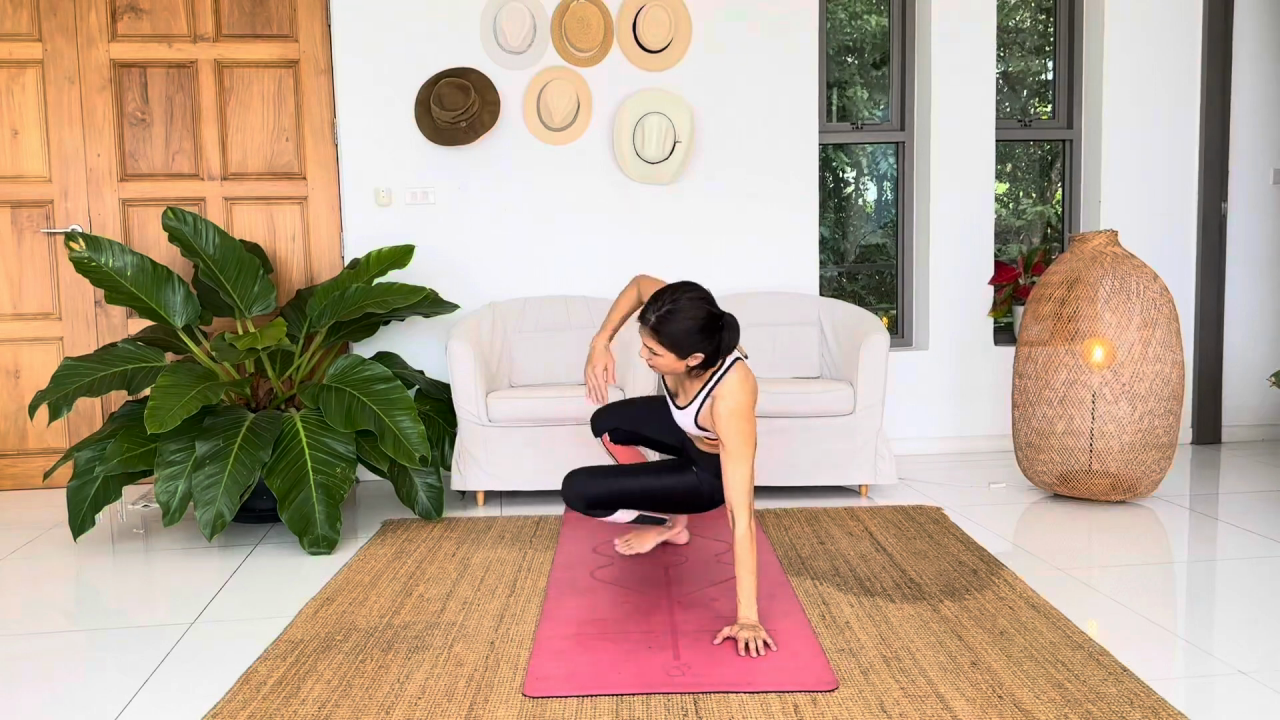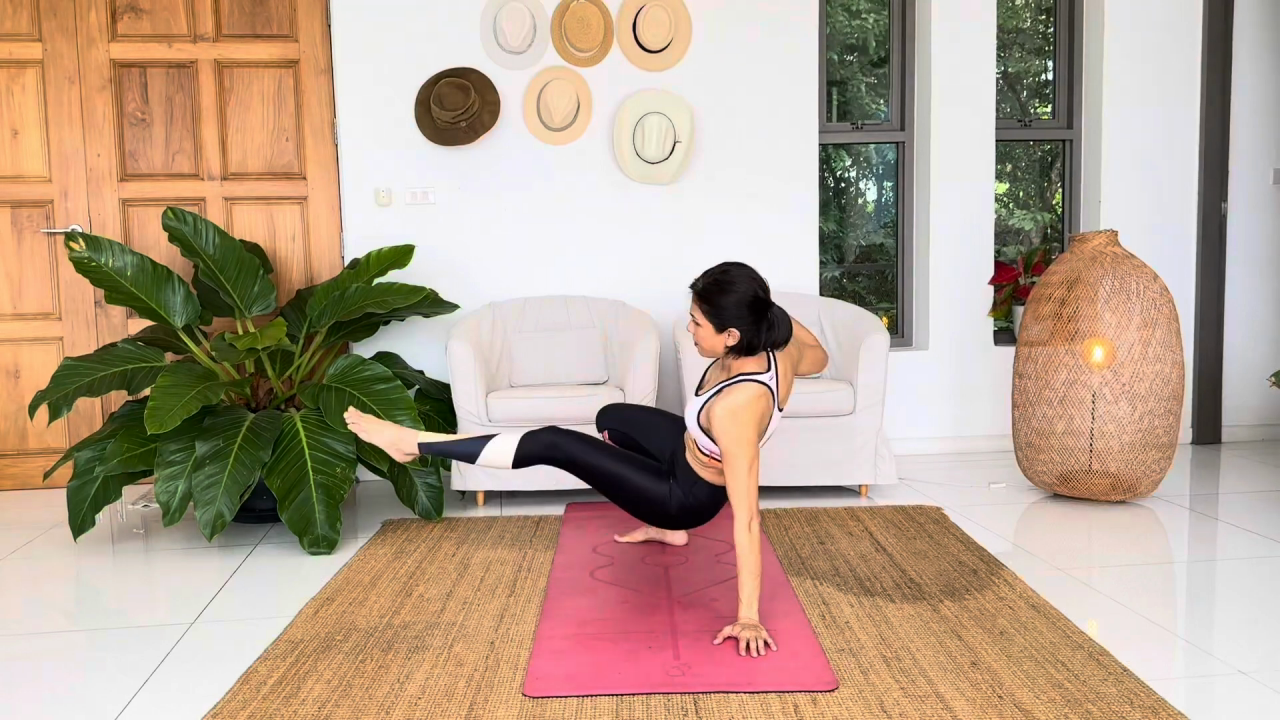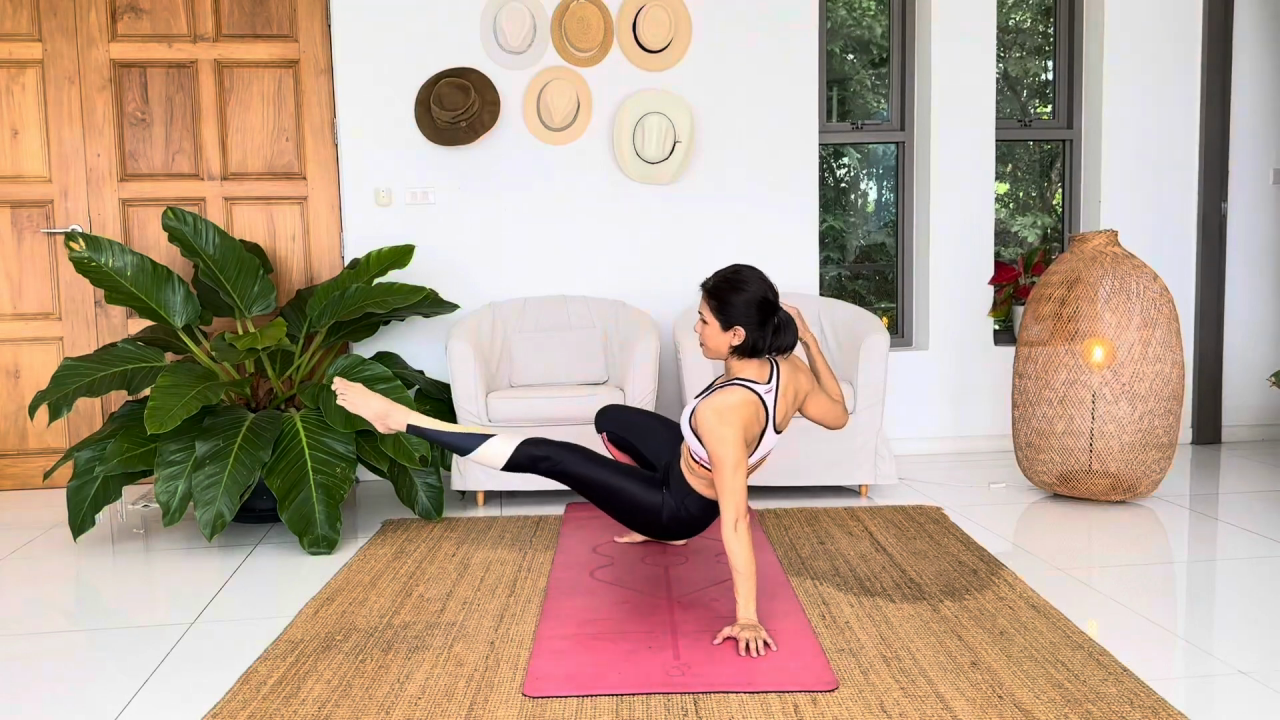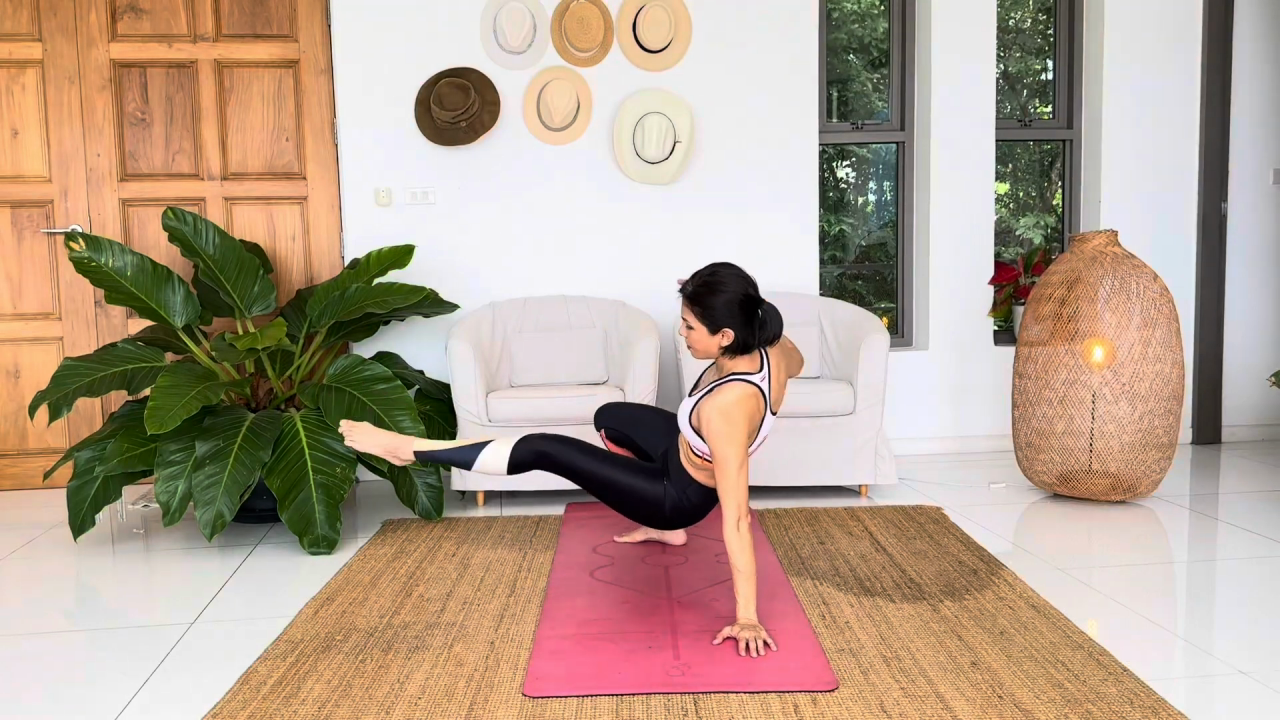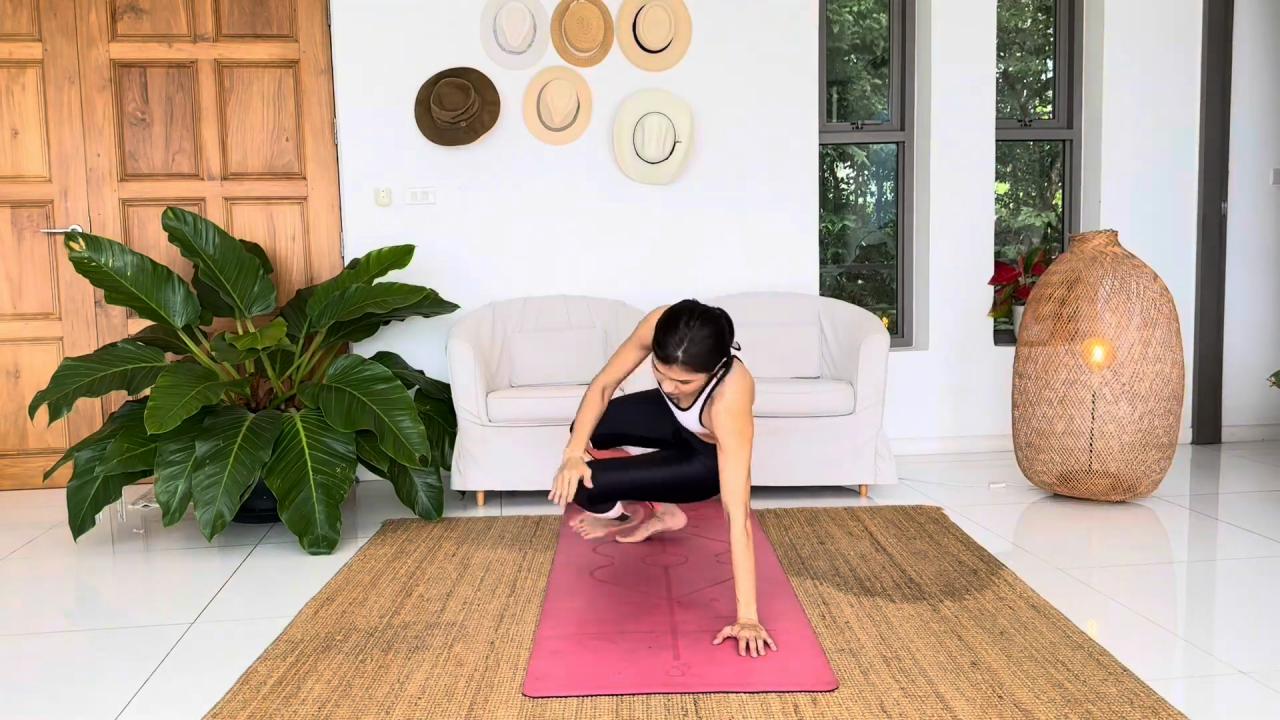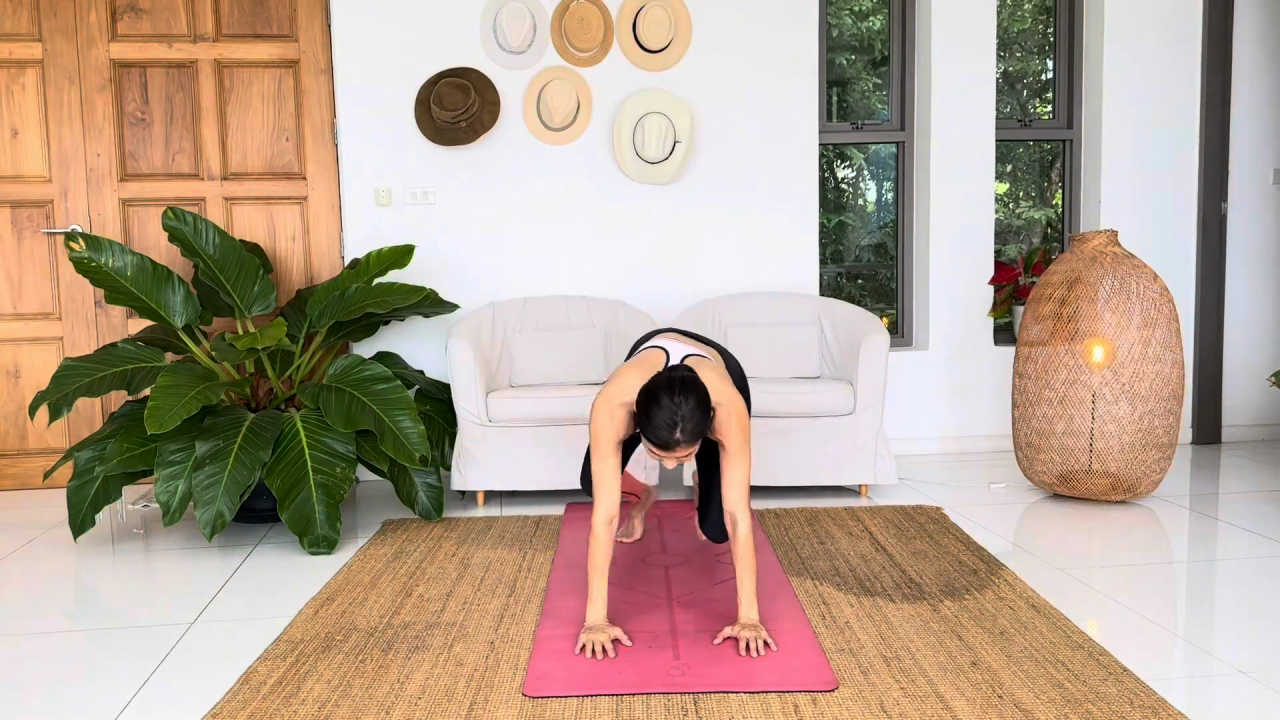
dt=0.3s
person 1, frame 1
left shoulder: (730, 400)
right shoulder: (664, 325)
left elbow: (740, 515)
right elbow: (640, 283)
left wrist: (747, 617)
right wrist: (600, 342)
left hip: (713, 467)
right hip: (688, 429)
left knee: (576, 490)
right knee: (606, 424)
left ankle: (662, 524)
right ankle: (671, 518)
person 1, frame 2
left shoulder: (737, 407)
right shoulder: (774, 350)
left elbow: (745, 519)
right elbow: (817, 359)
left wrist: (748, 618)
right wrist: (773, 316)
left hip: (686, 495)
right hip: (691, 457)
left knee: (550, 444)
right knee: (610, 419)
left ankle: (415, 443)
right ankle: (664, 528)
person 1, frame 3
left shoulder: (722, 409)
right shoulder: (788, 368)
left elbow: (735, 521)
right elbow: (838, 415)
left wrist: (747, 618)
right wrist: (808, 337)
left hip: (681, 505)
right hip: (687, 464)
left knee: (544, 455)
right knee: (609, 420)
left ankle: (404, 420)
right ankle: (657, 528)
person 1, frame 4
left shoulder: (726, 407)
right shoulder: (766, 353)
left elbow: (735, 519)
right elbow: (795, 361)
left wrist: (746, 618)
right wrist: (721, 317)
left hip: (681, 492)
right hip: (682, 449)
left knee: (540, 448)
right knee: (608, 418)
left ankle: (416, 449)
right ankle: (664, 528)
person 1, frame 5
left shoulder: (734, 394)
right shoulder: (660, 325)
left elbow: (737, 514)
right elbow: (602, 385)
left wrist: (747, 616)
right wrist: (574, 450)
left hip: (710, 459)
right hip: (679, 418)
left knee: (591, 487)
left ankle: (625, 517)
right ankle: (663, 513)
person 1, frame 6
left shoulder: (726, 404)
right shoulder: (615, 402)
left elbow: (738, 516)
right elbow: (604, 516)
left wrist: (748, 616)
right wrist: (595, 617)
left knee: (719, 529)
right knee: (596, 484)
left ankle: (711, 497)
right ankle: (640, 499)
